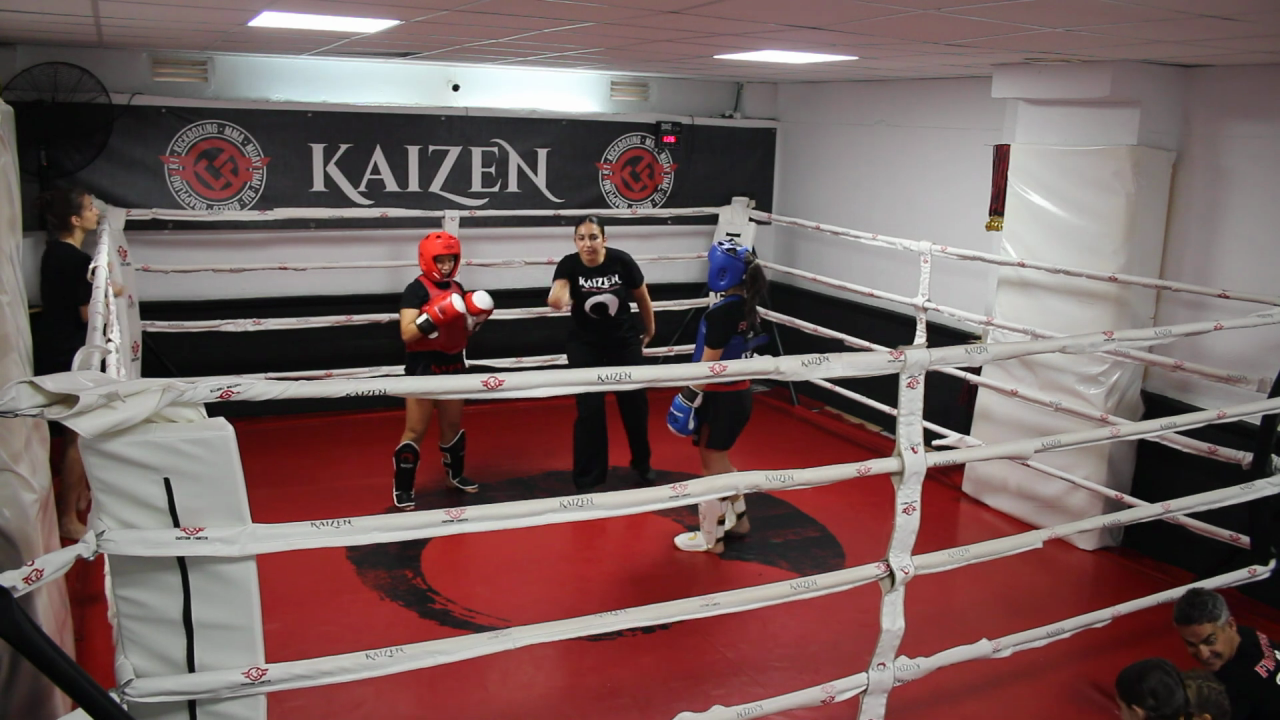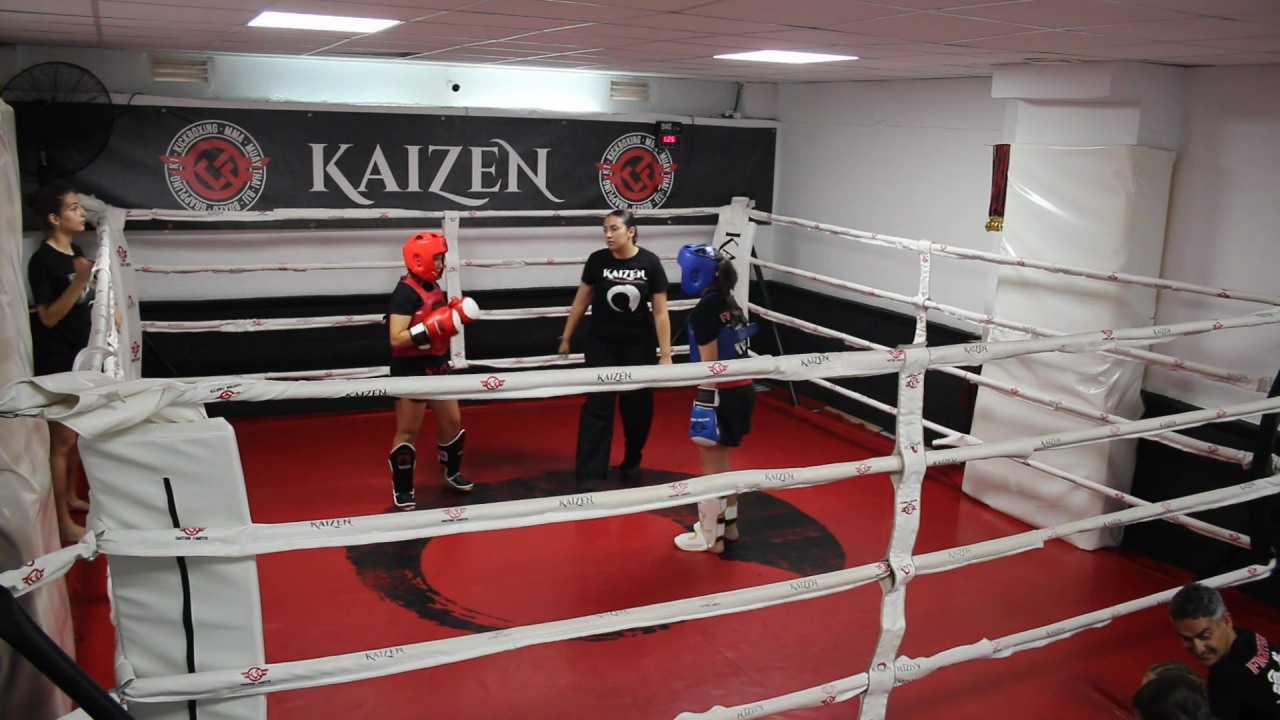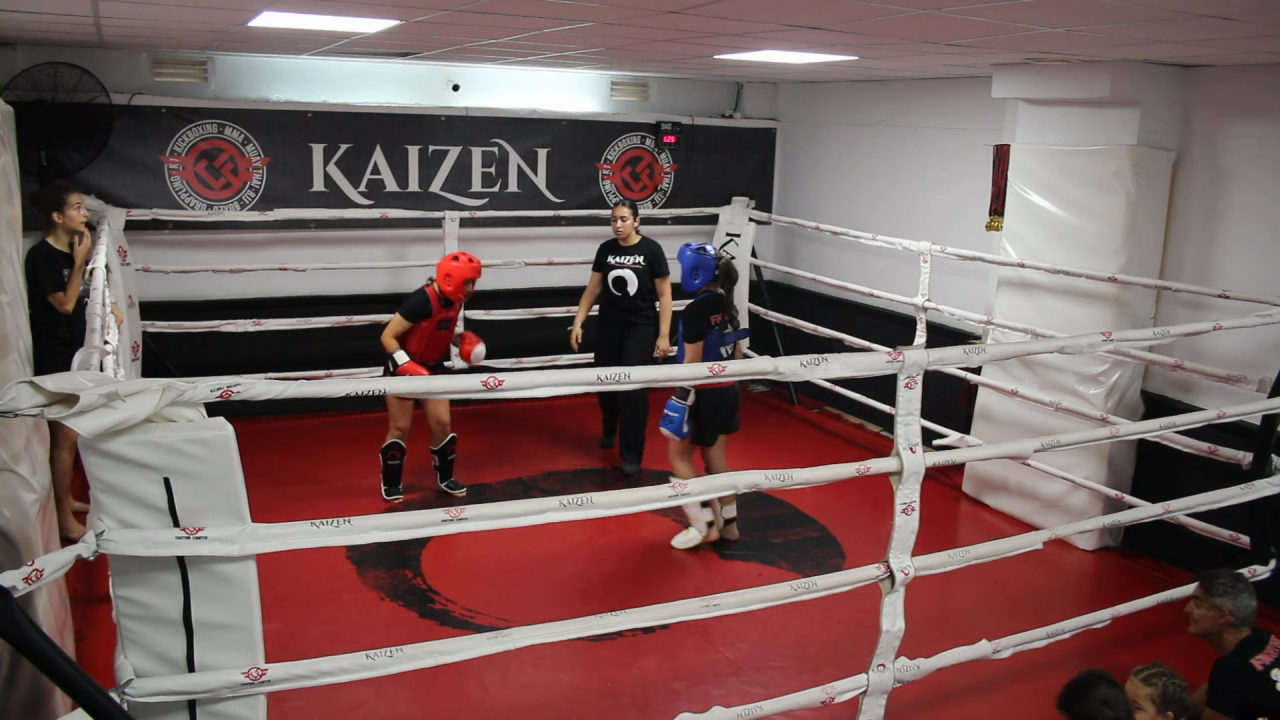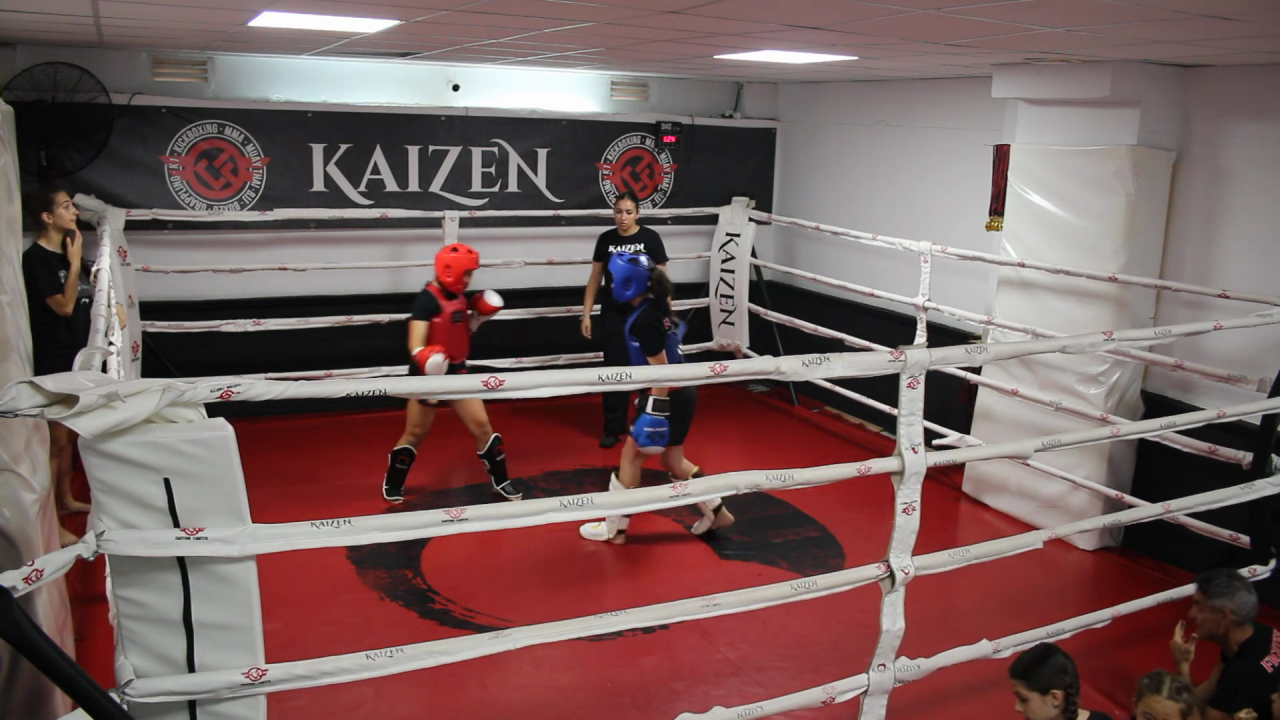
dt=0.5s
person 1, frame 1
left shoulder: (55, 253)
right shoulder: (80, 261)
right elbow: (89, 315)
right wrist: (111, 294)
left hip: (53, 353)
right hip: (68, 356)
left knee: (74, 429)
right knee: (81, 434)
left ankle: (80, 495)
right ankle: (68, 520)
person 1, frame 2
left shoulder: (75, 252)
right shoulder: (43, 260)
right elbow: (49, 317)
right wrist: (78, 282)
left hip: (80, 356)
right hip: (58, 361)
left knee: (79, 432)
right knee: (63, 440)
left ankle: (69, 497)
right ankle: (64, 522)
person 1, frame 3
left shoulder: (74, 250)
right shoulder: (41, 255)
right elbow: (65, 304)
left wrist: (109, 306)
right wrist: (80, 260)
left hip: (77, 353)
right hip: (55, 357)
left knee: (73, 433)
right knee: (66, 435)
left ankle: (67, 499)
right ankle: (65, 518)
person 1, frame 4
left shoulder: (67, 250)
right shoulder: (36, 258)
left elbow: (87, 292)
right elbow: (63, 305)
right wrist: (75, 261)
left hip: (76, 355)
right hip: (53, 360)
left knee: (71, 433)
right knee: (58, 439)
left ankle: (66, 499)
person 2, frame 1
left shoulder: (721, 313)
right shoulder: (746, 308)
left elbow: (708, 365)
left wrist: (687, 400)
left hip: (720, 398)
right hip: (739, 394)
left knee: (712, 465)
right knee: (719, 460)
left ankle: (710, 538)
right ankle: (737, 518)
person 2, frame 2
left shoulder: (704, 311)
right shoulder: (728, 303)
left elbow: (710, 363)
left wrist: (704, 406)
left hip: (723, 394)
right hip: (741, 389)
left knee: (711, 464)
right knee: (721, 459)
left ankle: (710, 537)
right ankle: (728, 523)
person 2, frame 3
left shoulder: (697, 310)
right shoulder: (727, 304)
left elbow: (692, 363)
right elbow: (737, 351)
left wrist: (679, 402)
left hip: (705, 395)
right hip: (728, 391)
left knee: (678, 455)
right knee: (715, 456)
left ankle: (706, 524)
right ankle: (727, 521)
person 2, frame 4
left shoulder: (644, 321)
right shoulder: (655, 307)
left wrist: (655, 414)
left hip: (669, 398)
right hip: (681, 394)
left knee: (631, 455)
right knee: (673, 459)
left ankle: (614, 528)
right ankle: (716, 512)
person 3, frame 1
left shoulder: (622, 261)
right shoulder: (568, 266)
left elbow: (642, 299)
right elbow: (555, 299)
left wrist: (649, 330)
right wrist: (559, 296)
left hip: (624, 344)
right hip: (585, 347)
left knee: (634, 403)
right knee: (590, 410)
left ankle: (642, 463)
right ankle: (588, 480)
person 3, frame 2
left shoulder: (649, 262)
right shoulder: (597, 260)
left elbow: (660, 312)
right elbow: (581, 301)
left wrist: (666, 353)
right wrist: (566, 338)
left hip: (638, 344)
right hip: (600, 342)
left knee: (639, 405)
right knee: (598, 403)
left ankle: (632, 459)
right ankle: (588, 475)
person 3, frame 3
left shoulder: (651, 249)
right shoulder: (606, 249)
left elbow: (664, 296)
right elbow: (592, 290)
left wrist: (663, 335)
right wrist: (577, 324)
left hip: (641, 327)
right hip: (608, 326)
left knee: (633, 388)
left ankle: (631, 455)
right ankle: (609, 430)
person 3, frame 4
left shoulder: (650, 238)
right shoulder: (606, 239)
right elbow: (595, 280)
right wrist: (586, 314)
right hip: (612, 313)
right knee: (615, 369)
right ankle: (613, 429)
person 4, frame 1
left shoulder: (457, 288)
right shoulder: (416, 290)
left elbow: (465, 330)
right elbow: (407, 333)
left wrist: (478, 315)
right wrist: (435, 315)
left hip: (453, 364)
right hip: (423, 366)
left knee: (452, 424)
right knee: (415, 430)
left ankle: (456, 473)
right ankle: (403, 487)
person 4, frame 2
left shoulder: (434, 287)
right shoulder: (405, 293)
right elbow: (397, 339)
left wrist: (455, 317)
right wrist: (431, 327)
left hip: (437, 365)
right hip: (411, 370)
left knee: (452, 422)
right knee: (408, 432)
left ankle: (452, 471)
right ankle: (402, 489)
person 4, frame 3
left shoulder: (455, 301)
right shoulder: (420, 300)
right elbow: (387, 337)
left wrist: (463, 341)
right wrist: (405, 366)
left hip: (433, 367)
right hip: (402, 369)
left knee: (442, 424)
right knee: (400, 428)
left ankle: (445, 477)
right ankle: (391, 483)
person 4, frame 4
left shoulder: (460, 296)
right shoulder: (426, 300)
right elbow: (415, 346)
left wrist: (480, 315)
right wrist: (424, 358)
left hip: (456, 371)
right hip: (428, 374)
left knee: (481, 425)
right knee: (415, 434)
left ankle: (500, 480)
right ankle: (393, 484)
